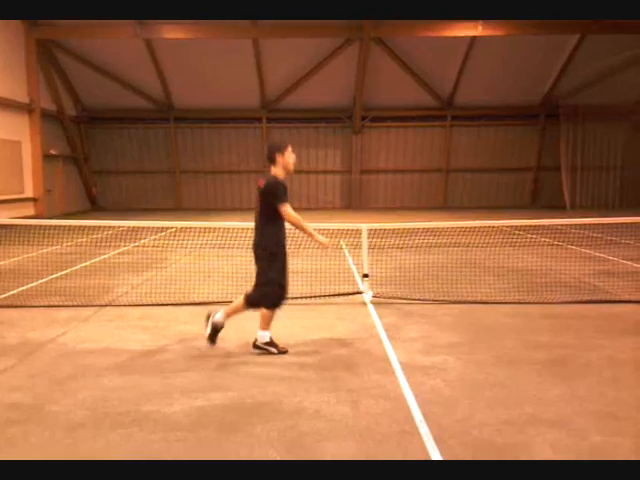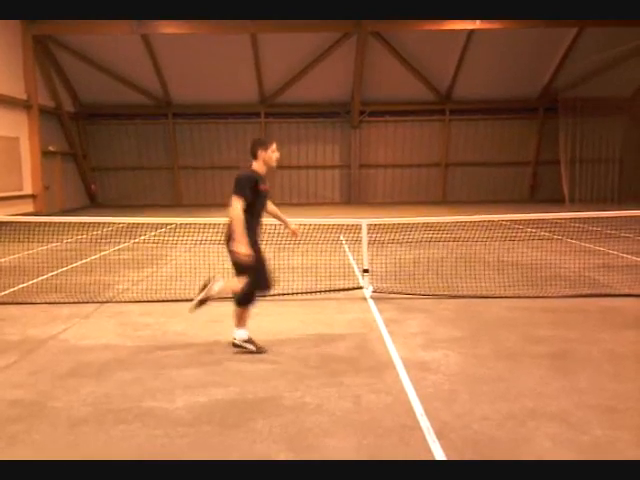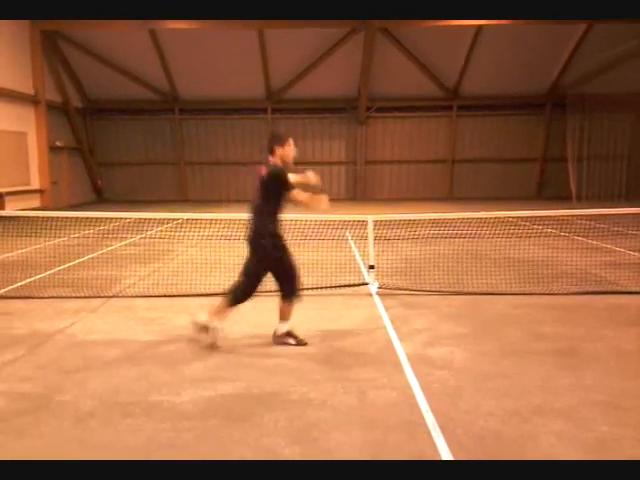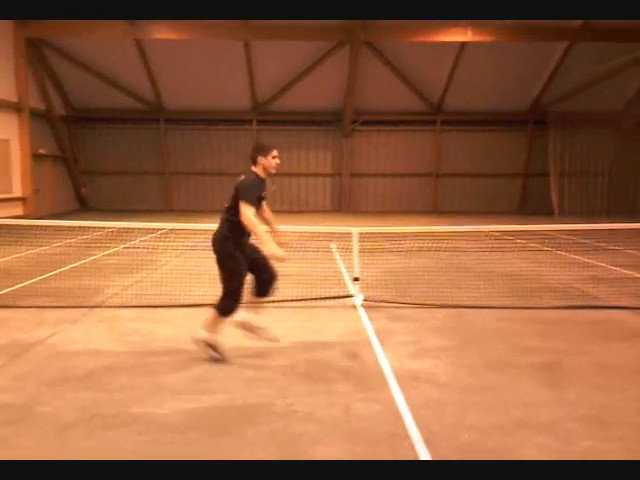
dt=0.7s
person 1, frame 1
left shoulder: (269, 182)
right shoulder: (274, 183)
right elbow: (288, 214)
right wrist: (315, 235)
left hip: (273, 246)
right hip: (268, 247)
left knee: (276, 292)
right knee: (263, 293)
left ankle: (263, 338)
right ankle: (219, 318)
person 1, frame 2
left shoulder: (260, 178)
right shoulder: (247, 178)
left elbow: (265, 204)
right elbow: (235, 209)
left wrist: (287, 222)
right wrist: (240, 242)
left hip: (249, 240)
right hip: (240, 240)
left knee: (249, 289)
right knee: (260, 283)
left ankle: (241, 337)
right ankle: (213, 288)
person 1, frame 3
left shoulder: (277, 172)
right shoulder: (276, 173)
right elbow: (299, 198)
left wrist: (305, 178)
right wrist: (317, 200)
left hip: (272, 237)
right hip: (265, 238)
left knee: (289, 281)
right knee: (247, 286)
left ankle: (282, 331)
right ankle: (210, 324)
person 1, frame 4
left shoulder: (258, 181)
right shoulder: (249, 185)
left elbow: (263, 209)
right elbow: (247, 217)
left wrist: (273, 231)
right wrist: (268, 244)
left hip: (239, 241)
right hip: (227, 242)
left knee: (267, 276)
right knee: (232, 295)
right ankle: (208, 337)
